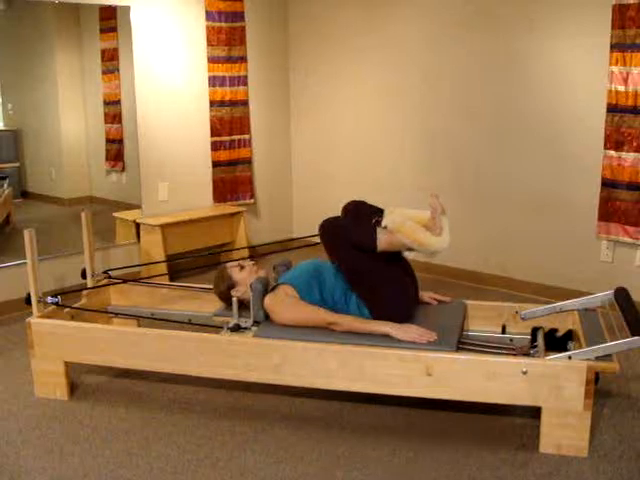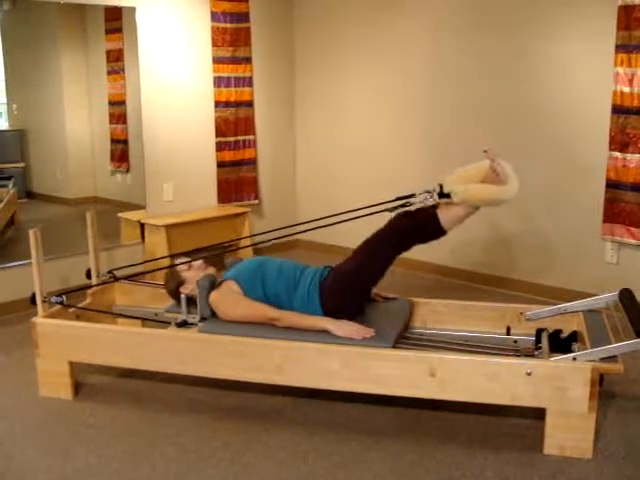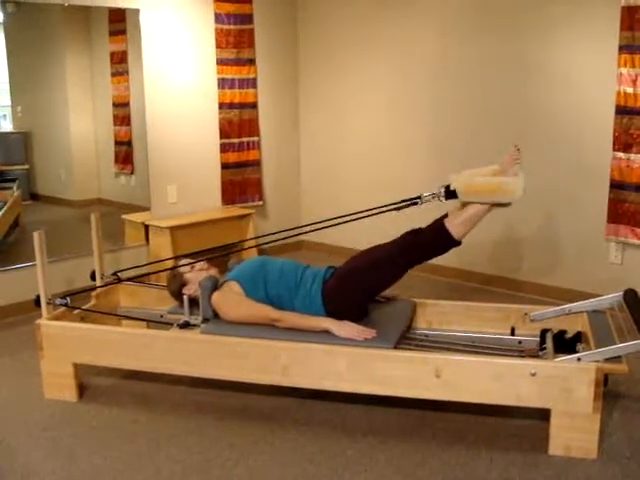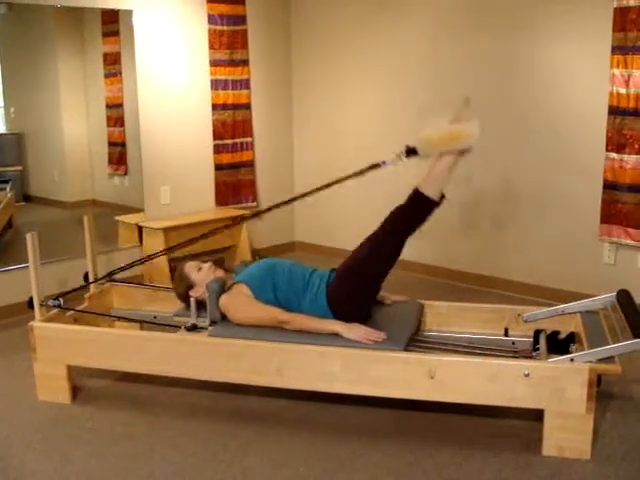
dt=1s
person 1, frame 1
left shoulder: (289, 280)
right shoulder: (275, 303)
right elbow: (332, 321)
left wrist: (415, 293)
right wrist: (392, 328)
right hip: (389, 304)
left knee: (353, 210)
right knee: (332, 229)
left ankle: (423, 230)
right ankle: (416, 240)
person 1, frame 2
left shoulder: (238, 274)
right shoulder: (220, 298)
right elbow: (275, 316)
left wrist: (362, 287)
right wrist: (331, 324)
left hip: (328, 280)
right hip: (329, 300)
left knee: (404, 226)
right knee: (400, 229)
person 1, frame 3
left shoulder: (238, 277)
right shoulder: (222, 299)
right elbow: (276, 317)
right wrist: (332, 325)
left hip: (331, 281)
right hip: (332, 299)
left knee: (417, 242)
right knee: (410, 247)
person 1, frame 4
left shoulder: (241, 279)
right shoulder: (231, 302)
right elbow: (284, 319)
left wrist: (373, 291)
right wrist: (340, 326)
left hip: (330, 282)
right hip: (334, 302)
right knee: (394, 229)
right ankle: (450, 154)
